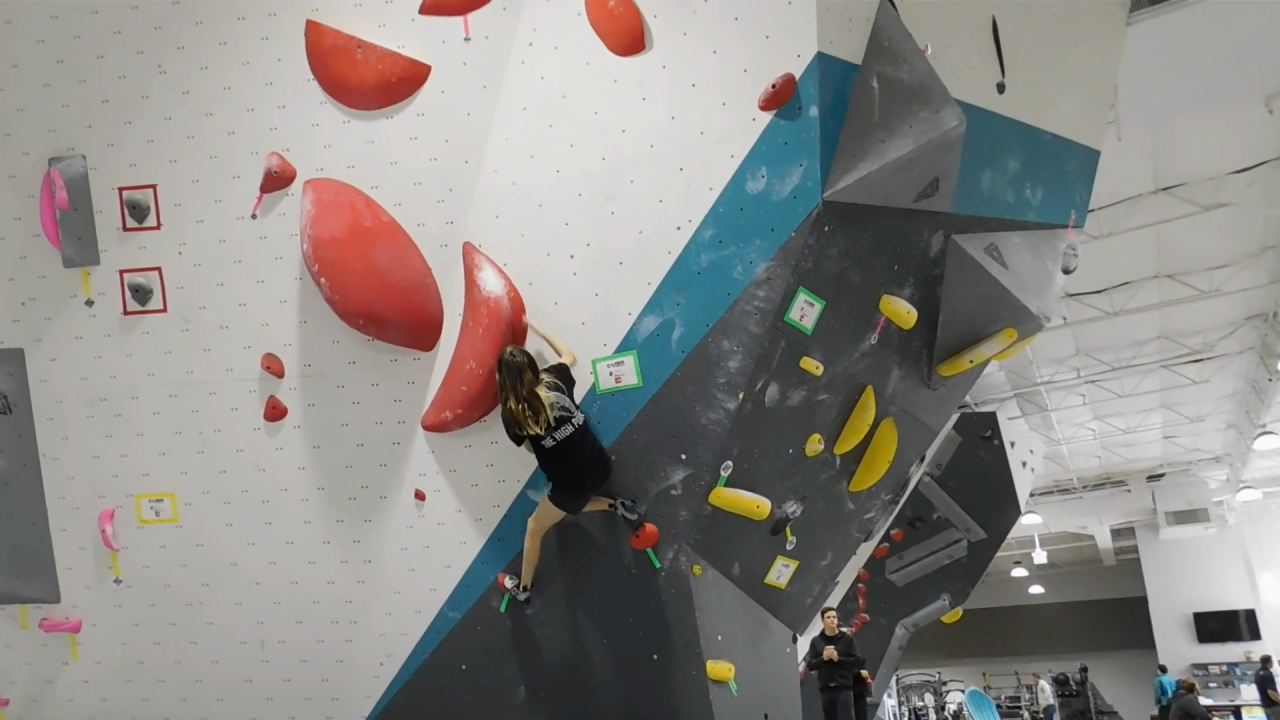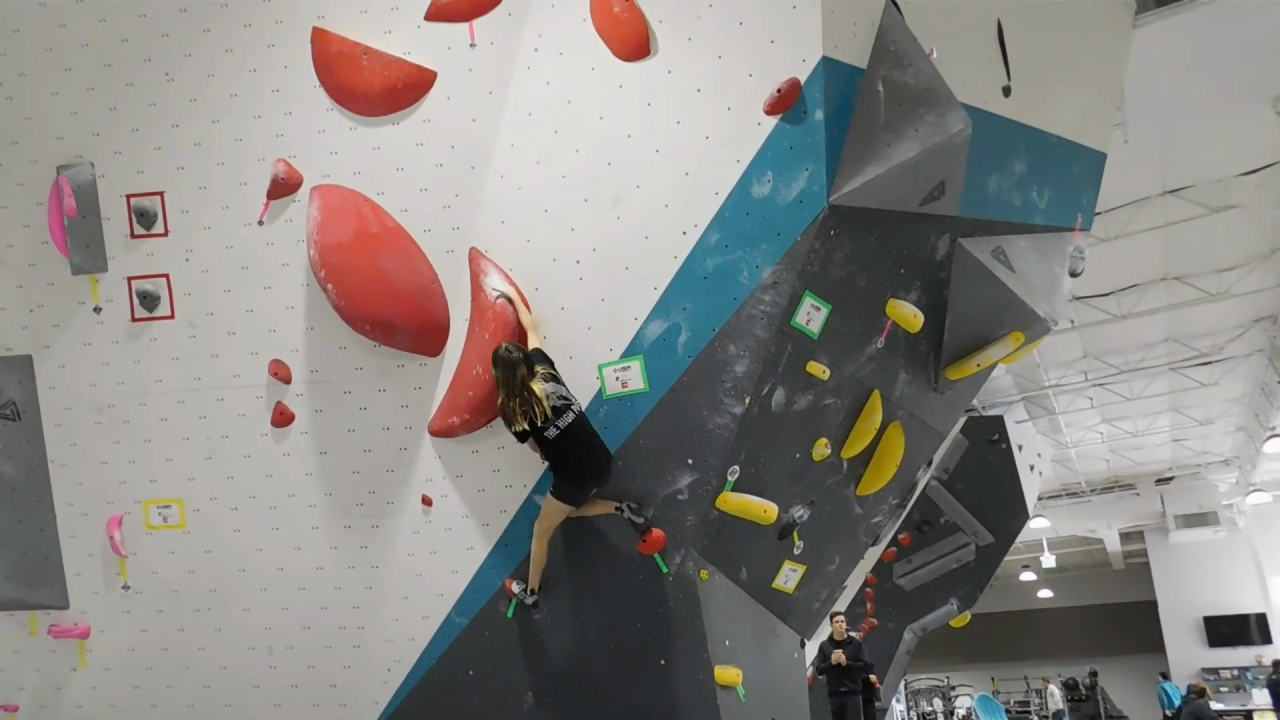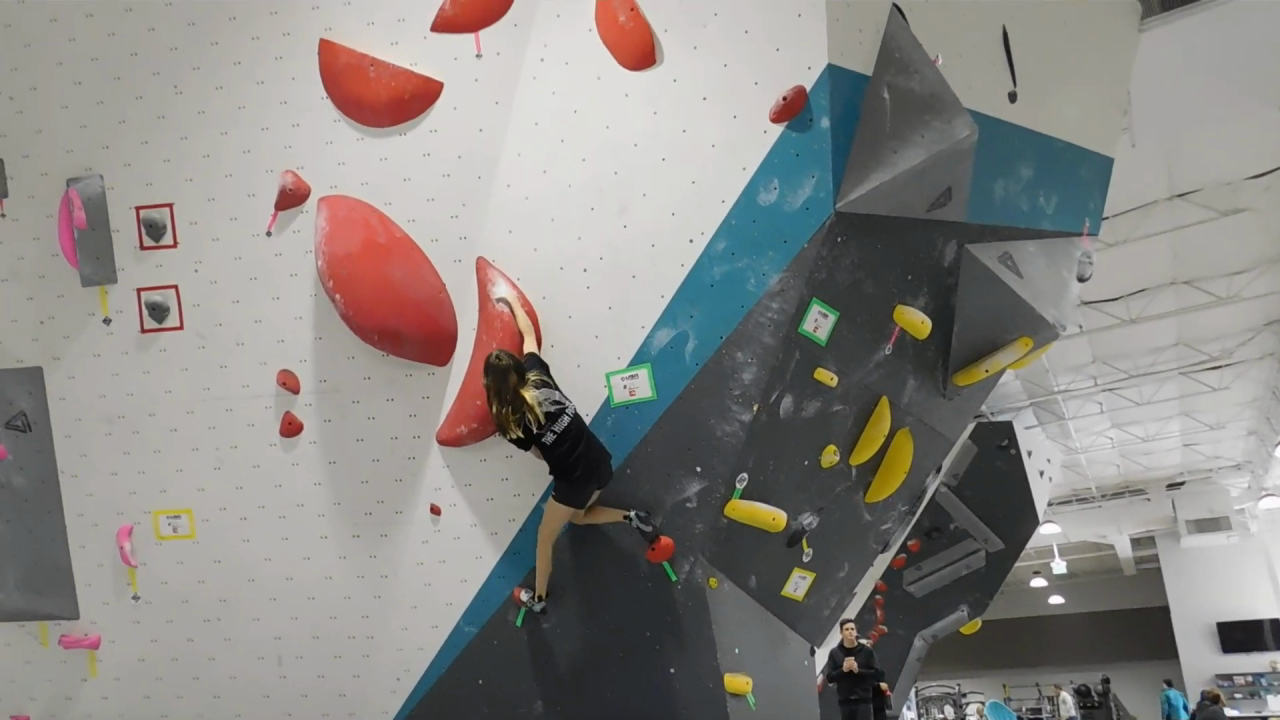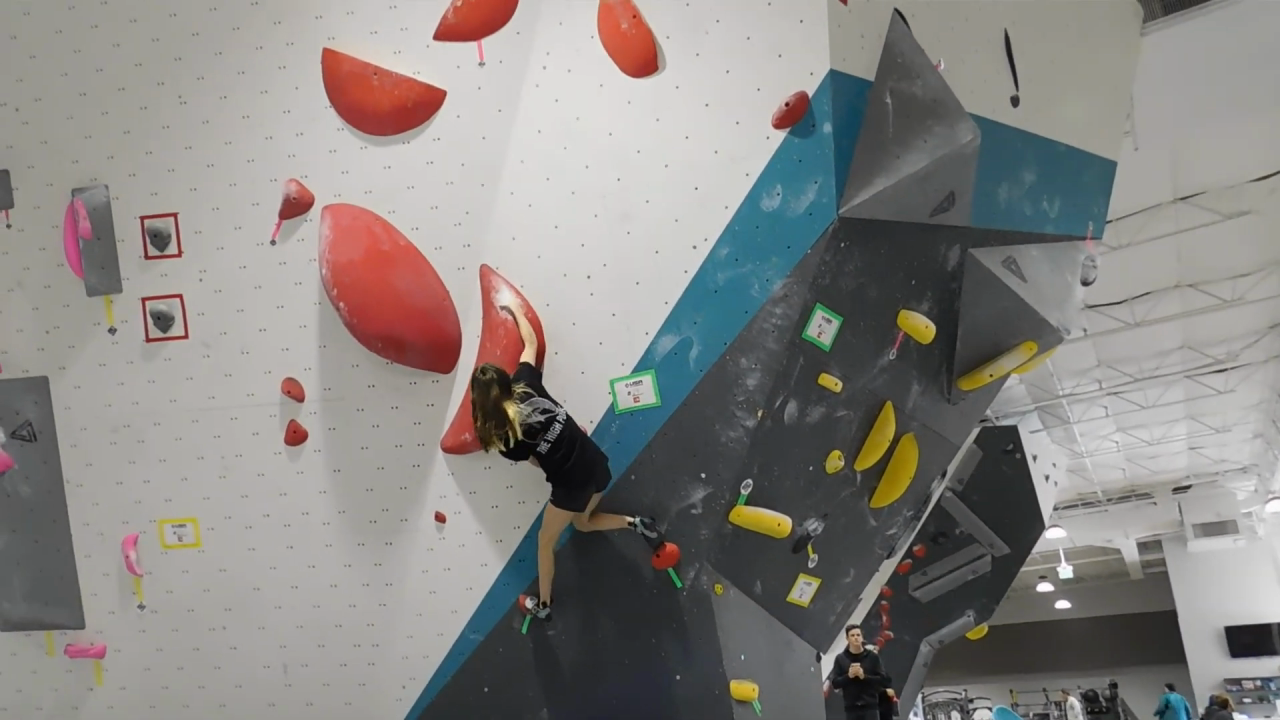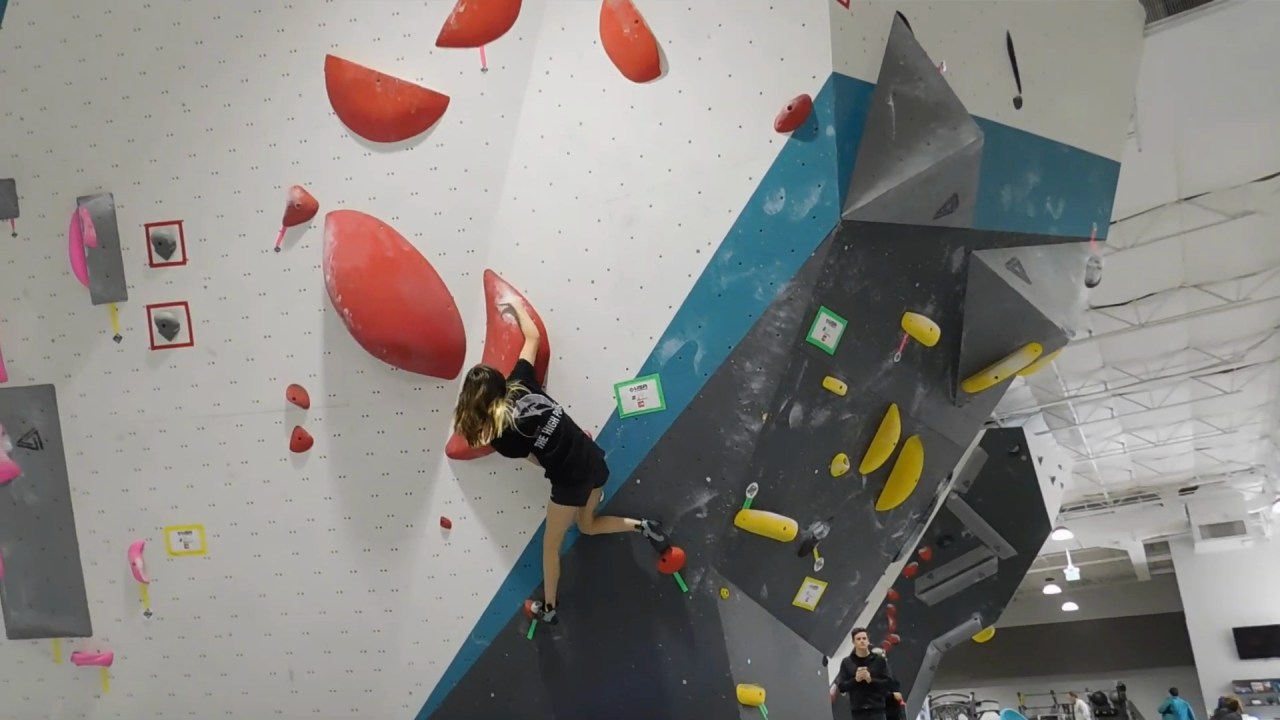
dt=0.2s
person 1, frame 1
left shoulder: (511, 414)
right shoulder: (553, 378)
left elbow: (530, 448)
right elbow: (569, 355)
right wrist: (537, 330)
left hip: (572, 485)
right hip: (601, 468)
left knee: (534, 528)
right knee: (571, 502)
left ankle: (522, 588)
right ankle: (618, 506)
person 1, frame 2
left shoulder: (512, 410)
right shoulder: (546, 370)
left elbow: (536, 448)
right elbow: (533, 330)
right wrist: (515, 299)
left hip: (574, 478)
right hip: (601, 462)
left knee: (541, 531)
right knee: (573, 507)
left ankle: (530, 591)
right ankle: (624, 509)
person 1, frame 3
left shoulder: (509, 419)
right shoulder: (538, 374)
left elbow: (538, 453)
right elbow: (529, 334)
right wrist: (513, 303)
left hip: (573, 479)
right hip: (600, 462)
left knee: (545, 538)
right knee: (579, 516)
left ankle: (538, 598)
right ankle: (632, 518)
person 1, frame 4
left shoulder: (501, 433)
right shoulder: (527, 384)
left elbow: (534, 461)
right elbow: (531, 343)
right wrist: (516, 311)
left hip: (571, 484)
right hip: (597, 464)
left knee: (545, 543)
right knee: (582, 522)
left ankle: (542, 604)
right ankle: (636, 523)
person 1, frame 5
left shoulder: (498, 435)
right shoulder: (521, 383)
left elbow: (536, 459)
right elbow: (533, 337)
right wrist: (517, 309)
left hip: (570, 480)
right hip: (594, 460)
left knee: (551, 545)
right knee: (587, 525)
left ankle: (548, 607)
right ankle: (643, 526)
